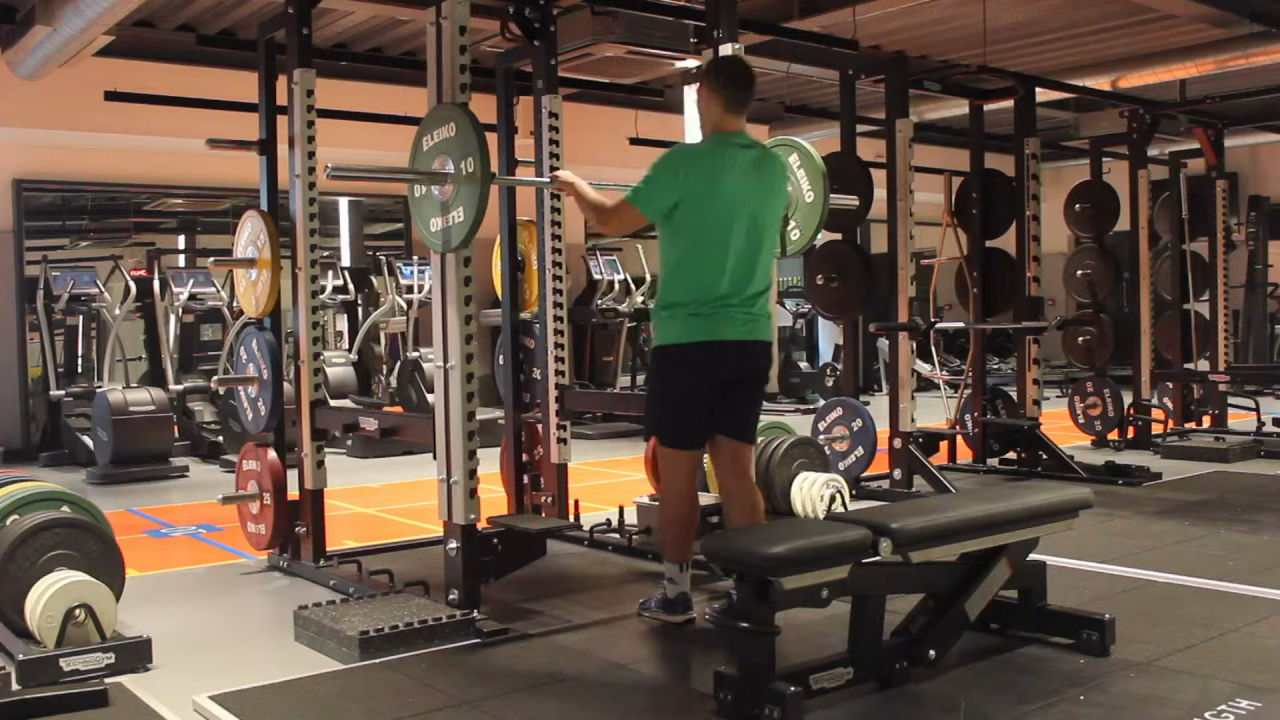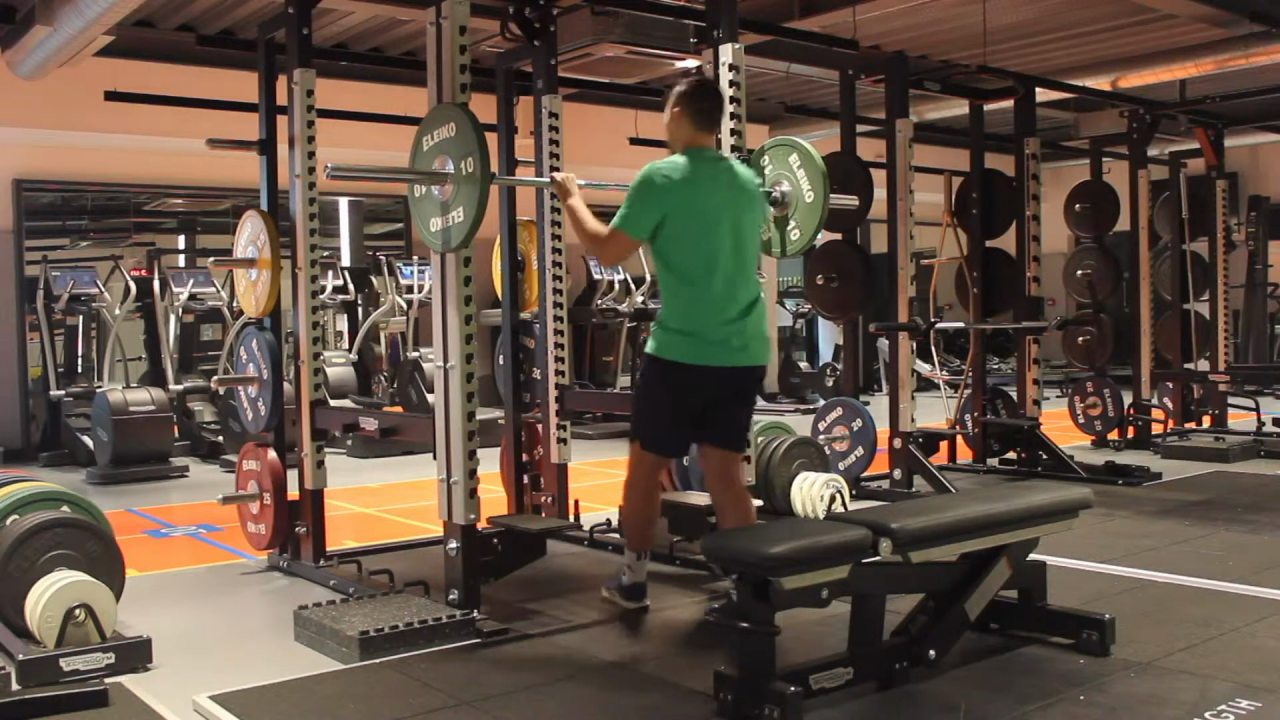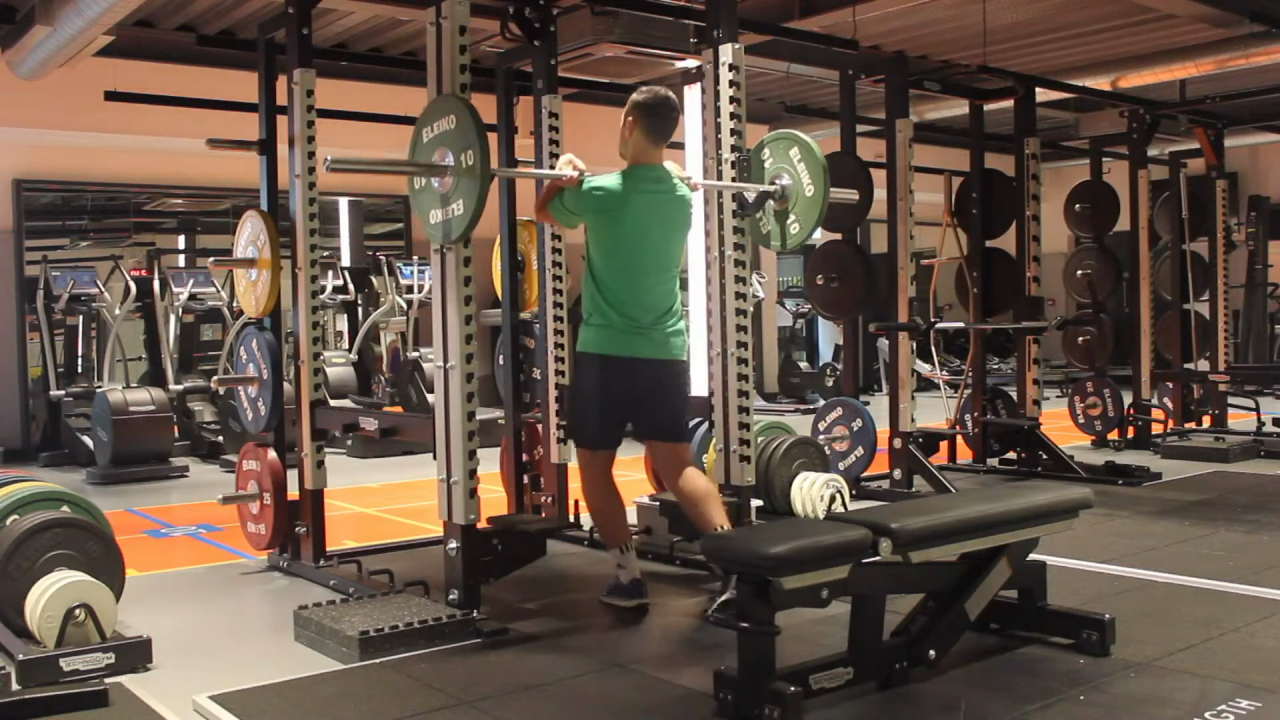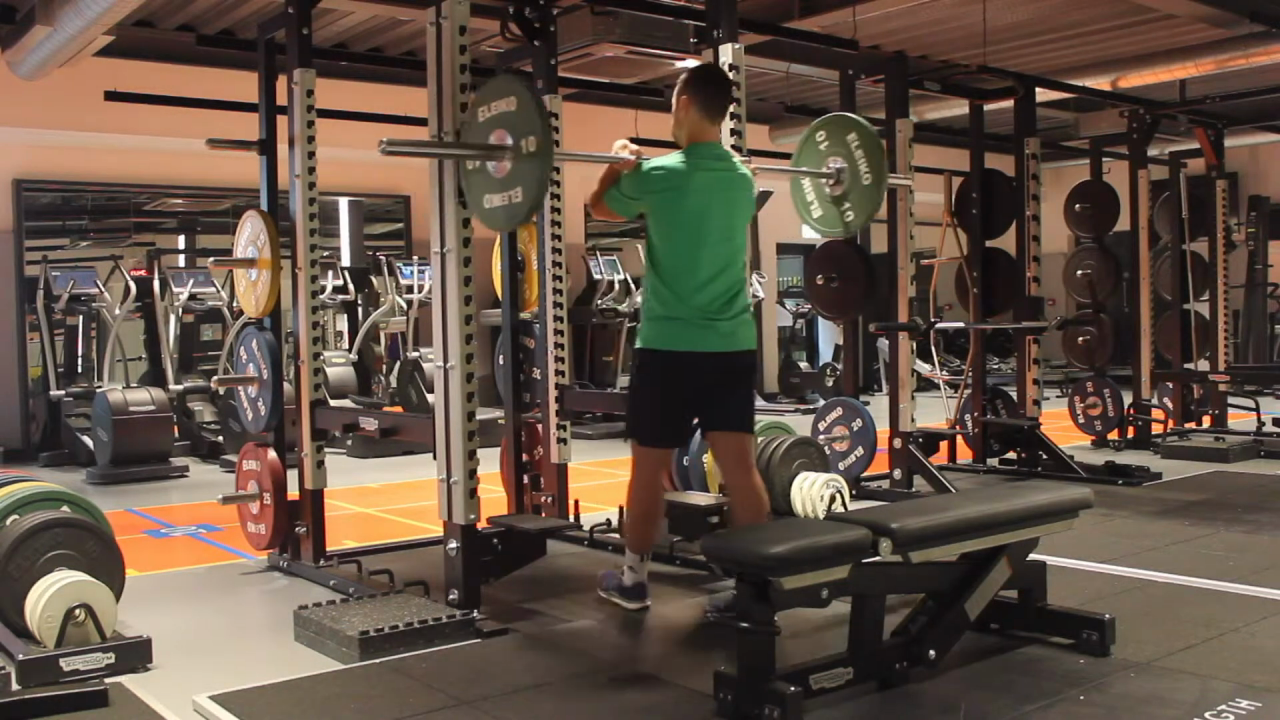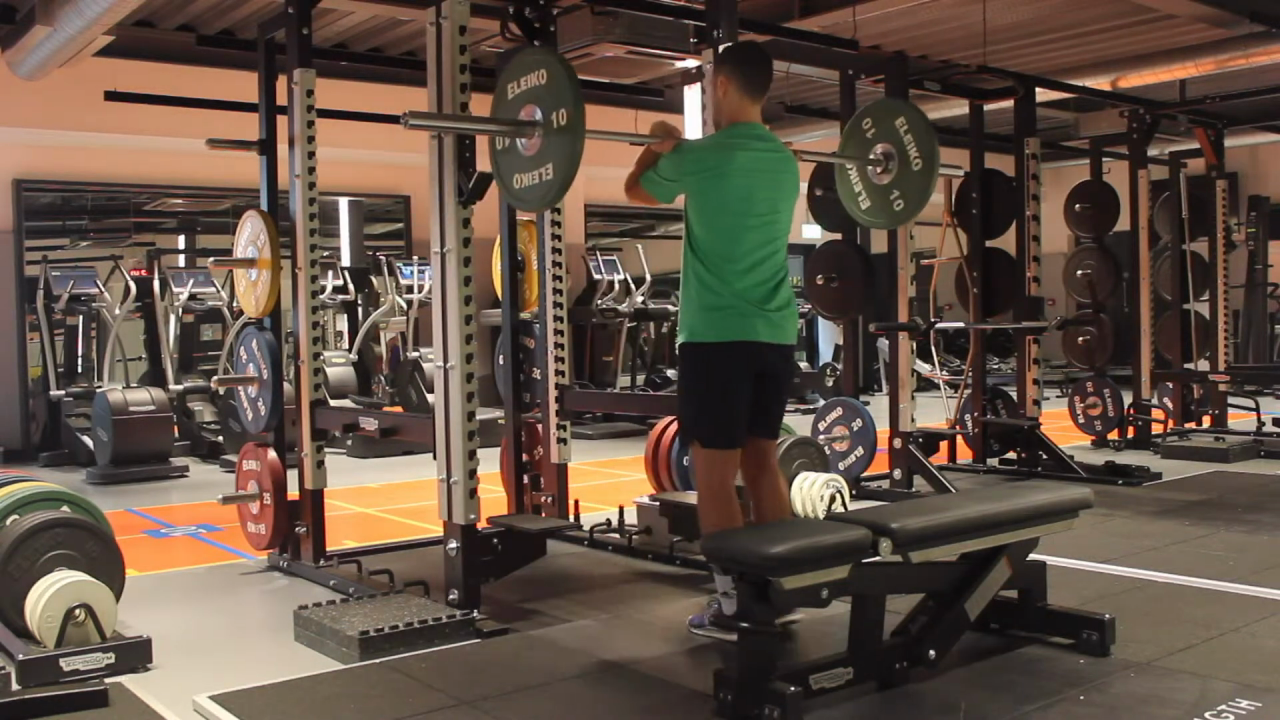
dt=0.7s
person 1, frame 1
left shoulder: (686, 162)
right shoulder: (776, 168)
left elbow: (612, 221)
left wrist: (574, 184)
left hip: (689, 339)
right hip: (752, 339)
left knee: (678, 470)
right knee: (736, 470)
left ankle: (676, 594)
person 1, frame 2
left shoulder: (661, 177)
right shoulder: (747, 181)
left elbow: (606, 252)
left wrist: (571, 199)
left hip: (682, 354)
right hip: (745, 354)
left knee: (646, 465)
right knee: (725, 476)
left ankle: (633, 580)
person 1, frame 3
left shoulder: (601, 194)
right shoulder: (681, 197)
left elbow: (545, 211)
left wrist: (562, 176)
right wrist: (677, 174)
left hip: (605, 354)
right hip: (667, 352)
left knee: (595, 468)
right knee: (677, 465)
left ankle: (629, 577)
person 1, frame 4
left shoulder: (658, 175)
right shoulder: (743, 178)
left elbow: (599, 207)
left wrist: (618, 165)
left hip: (668, 344)
right hip: (733, 344)
left knee: (649, 467)
right knee: (739, 465)
left ankle: (632, 580)
person 1, frame 5
left shoulder: (698, 156)
right shoulder: (786, 161)
left elbow: (636, 190)
left wrist: (659, 144)
left hip: (716, 336)
right hip: (775, 335)
left knee: (714, 473)
right knee: (761, 463)
left ankle: (731, 606)
